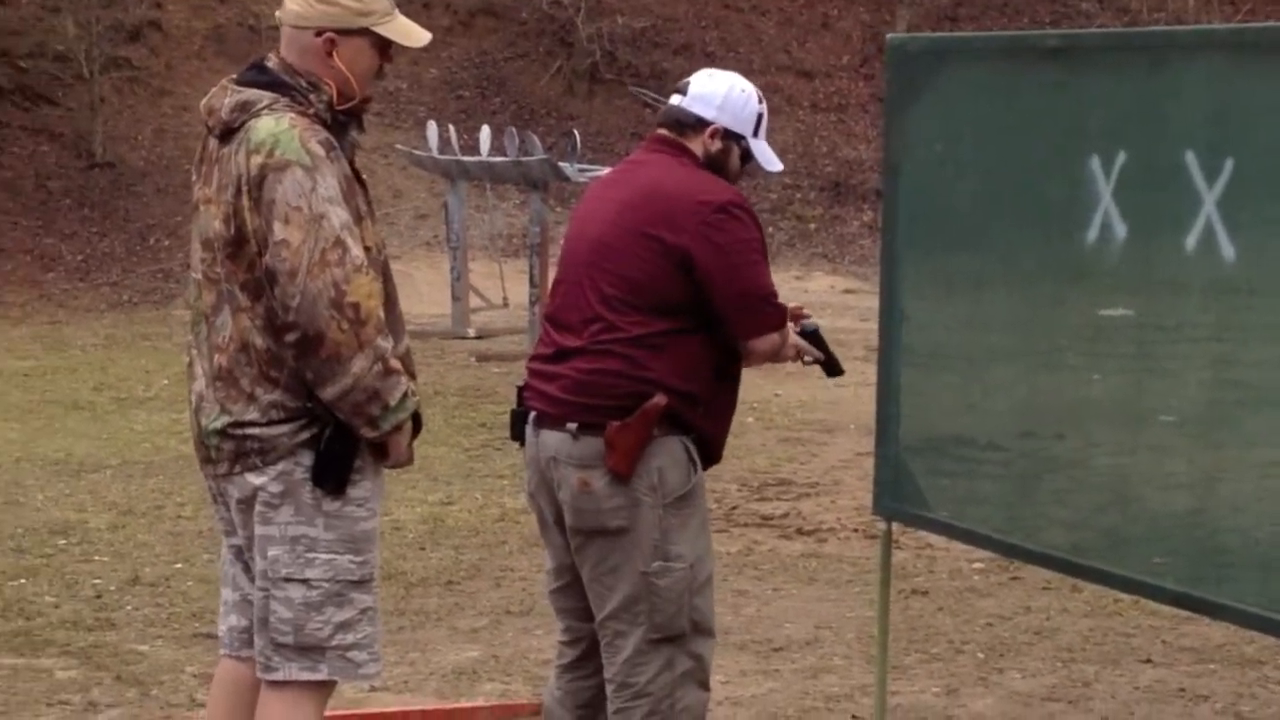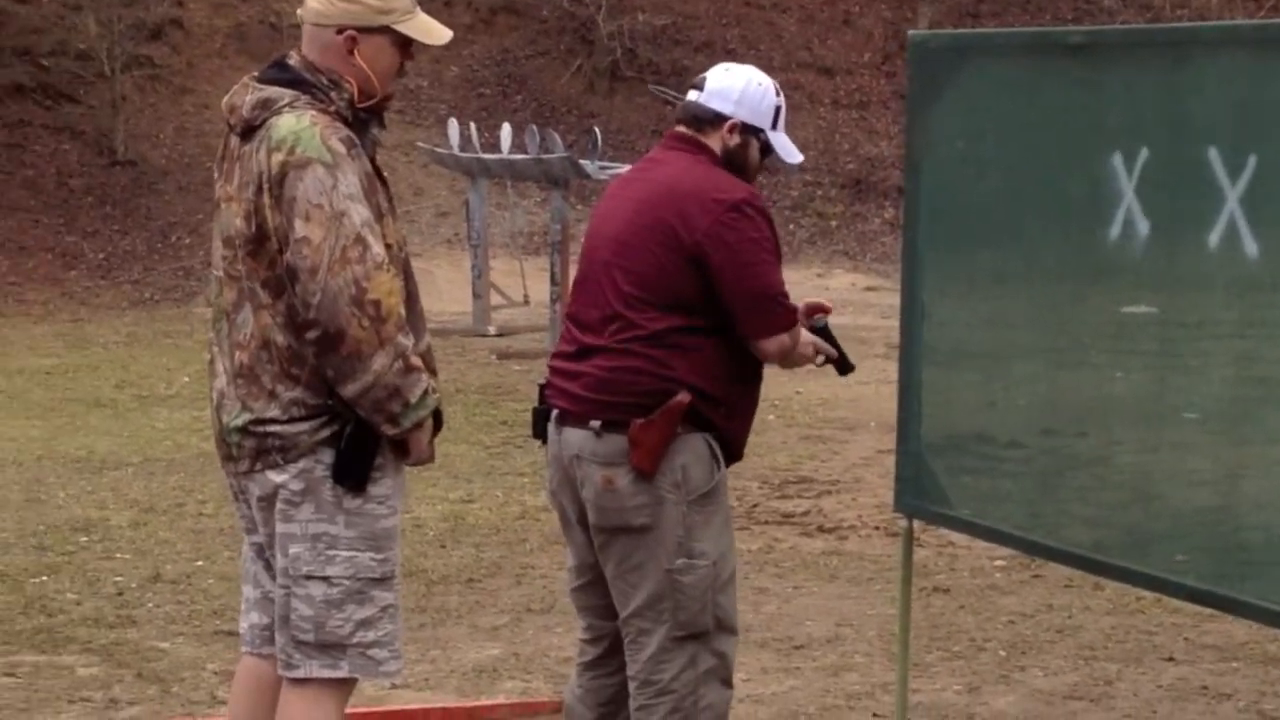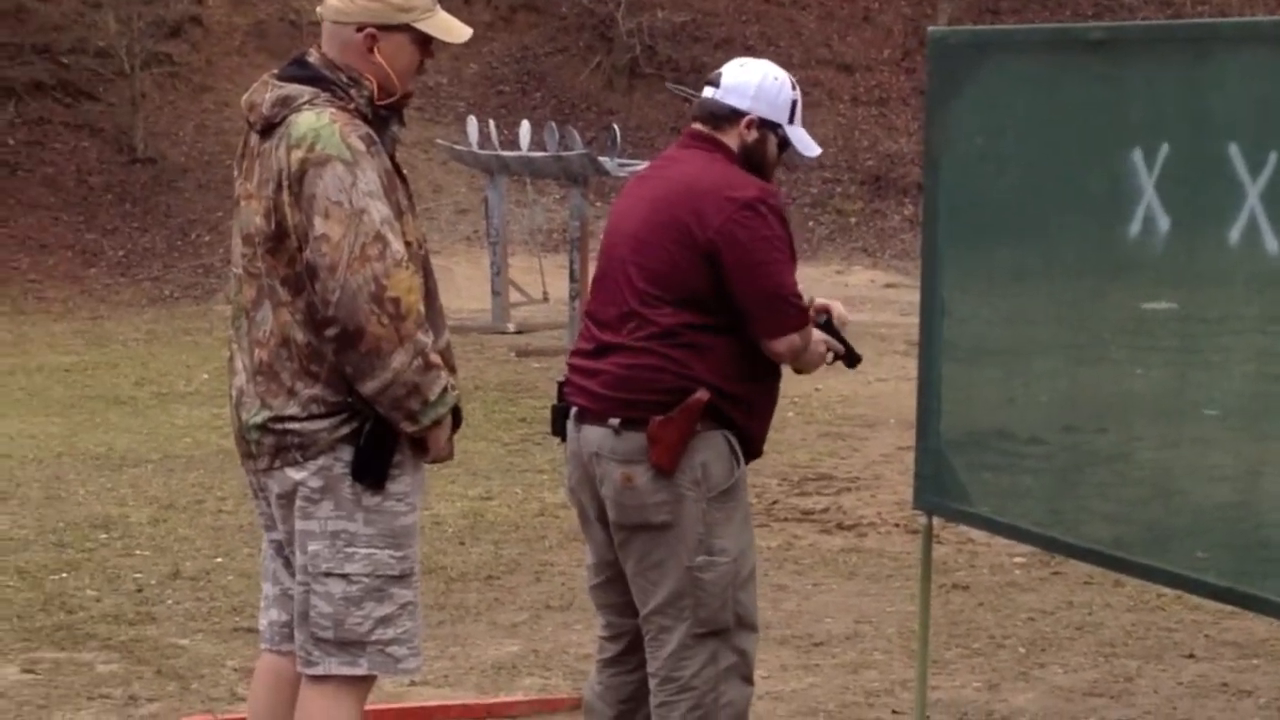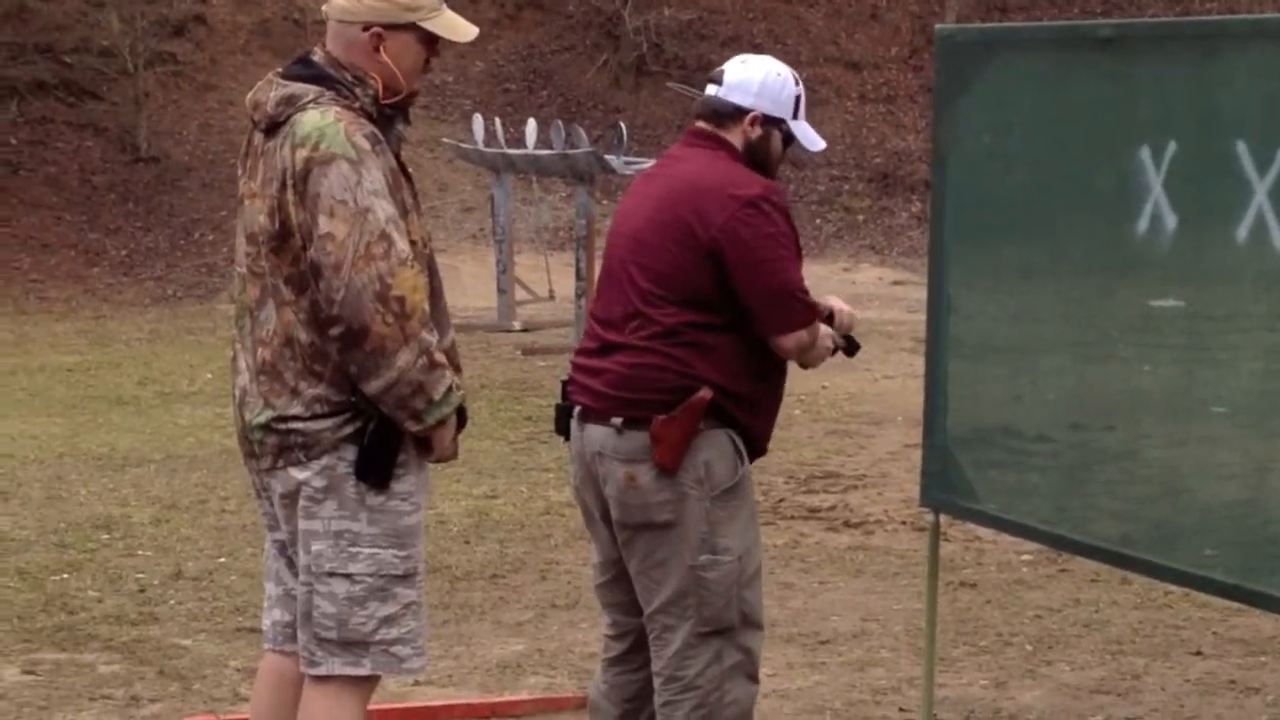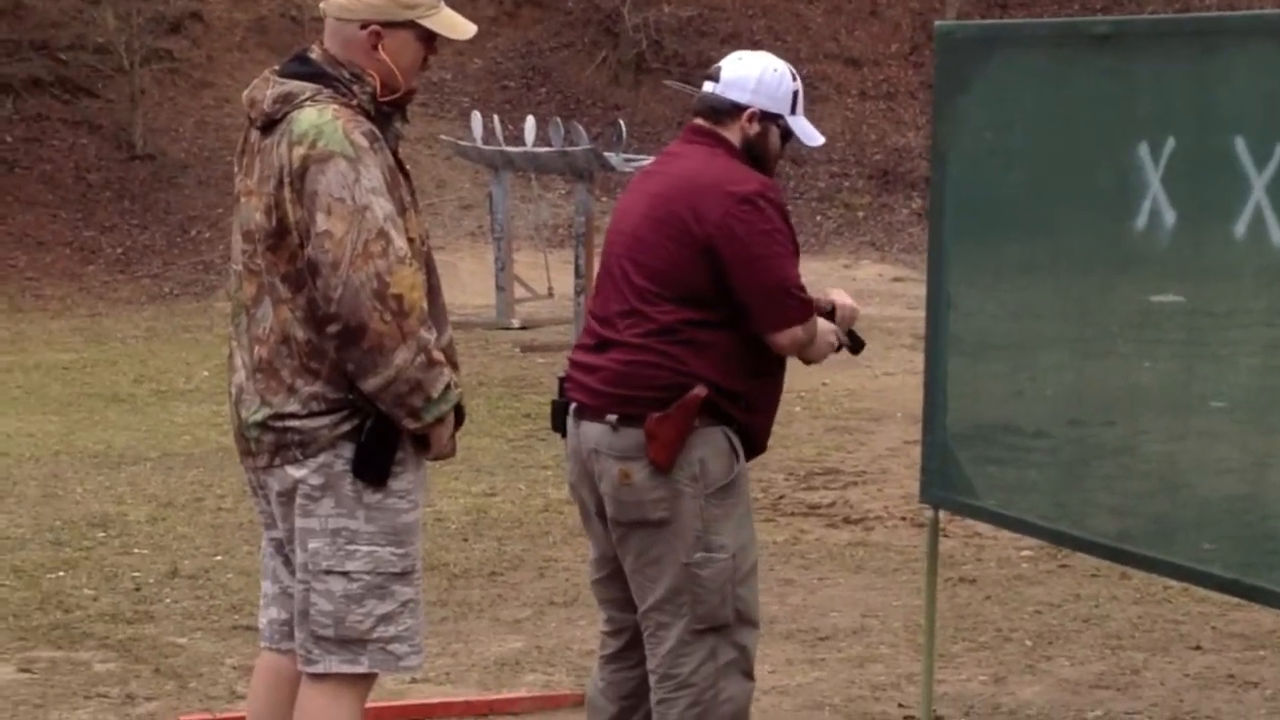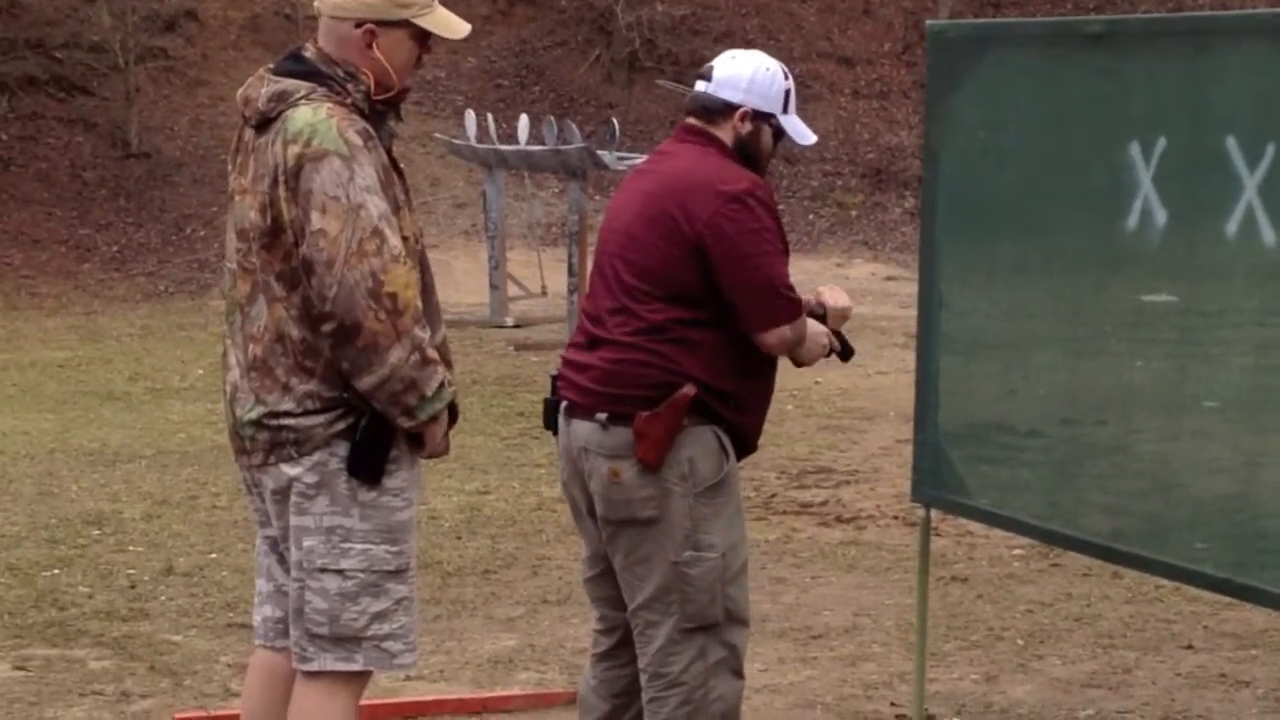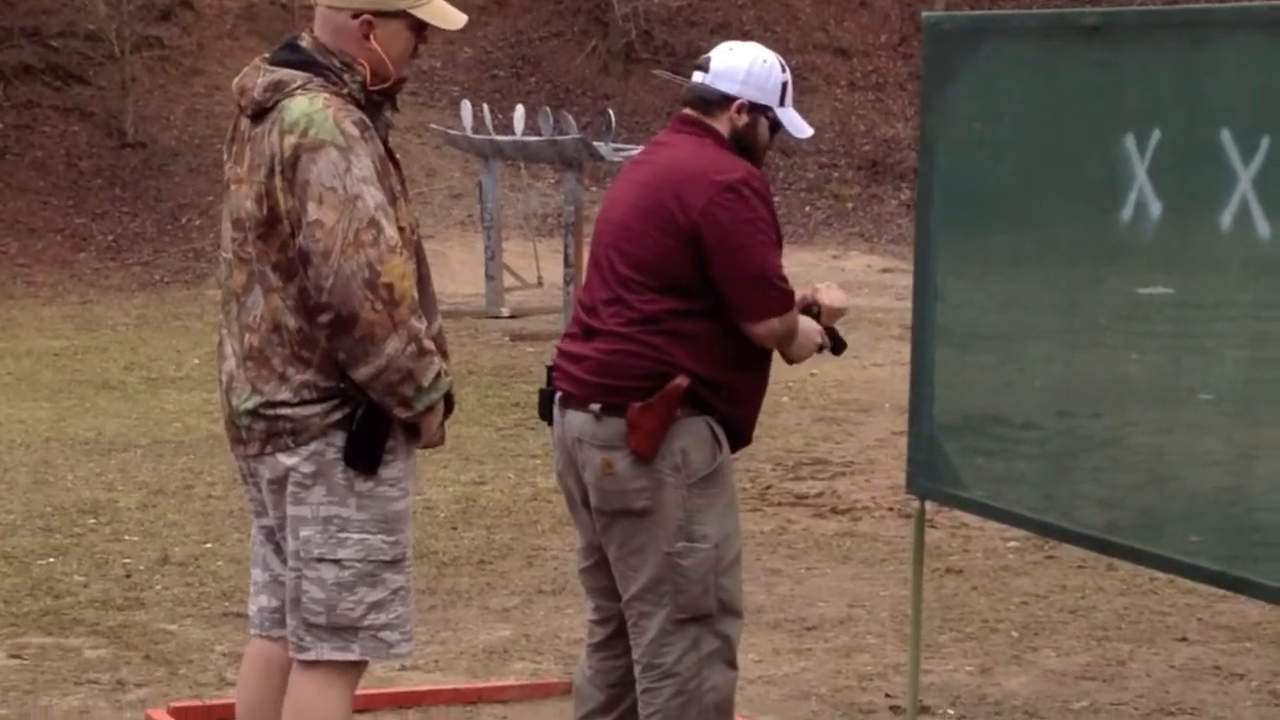
dt=0.1s
person 1, frame 1
left shoulder: (236, 131)
right shoulder: (291, 144)
right elbow: (326, 307)
right wrist: (390, 413)
left hip: (243, 426)
right hip: (303, 441)
left knee: (249, 645)
person 1, frame 2
left shoulder: (260, 128)
right shoulder: (313, 142)
right elbow: (348, 304)
right wrist: (411, 410)
left hip: (266, 424)
right hip: (324, 439)
left knee: (271, 642)
right knee: (322, 661)
person 1, frame 3
left shoulder: (278, 125)
right shoulder: (333, 140)
right elbow: (368, 301)
right wrist: (430, 407)
left hip: (284, 420)
right hip: (344, 437)
left knee: (291, 639)
right knee: (341, 659)
person 1, frame 4
left shoulder: (284, 123)
right shoulder: (338, 138)
right elbow: (372, 300)
right wrist: (435, 406)
left hip: (288, 420)
right hip: (349, 437)
left knee: (294, 639)
right knee: (344, 658)
person 1, frame 5
left shoulder: (279, 121)
right shoulder: (335, 135)
right elbow: (370, 299)
right wrist: (433, 404)
left hip: (282, 418)
right hip: (345, 435)
left knee: (290, 638)
right knee: (342, 657)
person 1, frame 6
left shoulder: (274, 119)
right shoulder: (330, 133)
right elbow: (364, 297)
right wrist: (426, 401)
left hip: (277, 418)
right hip: (339, 433)
left knee: (284, 635)
right knee: (336, 655)
person 1, frame 7
left shoulder: (267, 110)
right shoulder: (325, 125)
right elbow: (361, 289)
right wrist: (423, 392)
left hip: (273, 406)
right hip: (335, 424)
left knee: (279, 626)
right knee: (331, 646)
person 2, frame 1
left shoulder: (611, 187)
right shoulder: (708, 203)
right elbow: (761, 341)
left wrist: (763, 325)
right wrist: (786, 341)
left hip: (554, 435)
left knee: (588, 641)
right knee: (658, 651)
person 2, frame 2
left shoulder: (632, 185)
right shoulder: (724, 200)
right elbow: (770, 341)
left wrist: (784, 321)
right wrist: (800, 343)
left hip: (576, 433)
left knee: (608, 639)
right knee: (680, 648)
person 2, frame 3
left shoulder: (651, 182)
right shoulder: (739, 198)
right elbow: (783, 339)
left wrist: (798, 313)
right wrist: (812, 343)
left hip: (596, 431)
left knee: (628, 636)
right knee: (701, 646)
person 2, frame 4
left shoulder: (658, 180)
right shoulder: (743, 195)
right elbow: (790, 336)
left wrist: (806, 313)
right wrist: (819, 337)
left hip: (601, 430)
left knee: (633, 636)
right knee: (705, 644)
person 2, frame 5
left shoulder: (658, 176)
right shoulder: (739, 192)
right elbow: (786, 331)
left wrist: (810, 305)
right wrist: (818, 332)
left hip: (598, 429)
left knee: (632, 634)
right knee: (703, 642)
person 2, frame 6
left shoulder: (652, 175)
right shoulder: (730, 190)
right elbow: (774, 331)
left wrist: (804, 304)
right wrist: (810, 336)
left hip: (591, 427)
right hip: (660, 444)
left knee: (624, 633)
right knee: (693, 641)
person 2, frame 7
left shoulder: (651, 165)
right shoulder: (725, 179)
right elbow: (764, 320)
left wrist: (797, 300)
right wrist: (800, 332)
left hip: (587, 419)
right hip: (653, 437)
left knee: (619, 623)
right knee: (687, 634)
